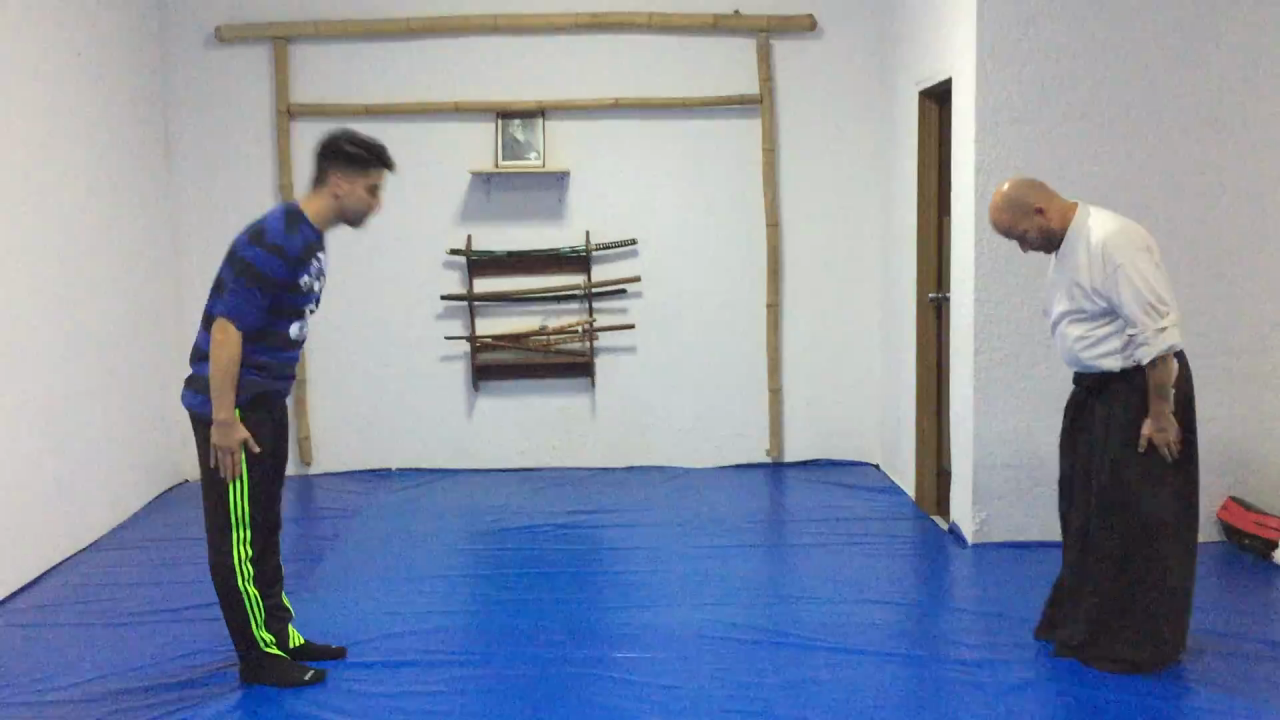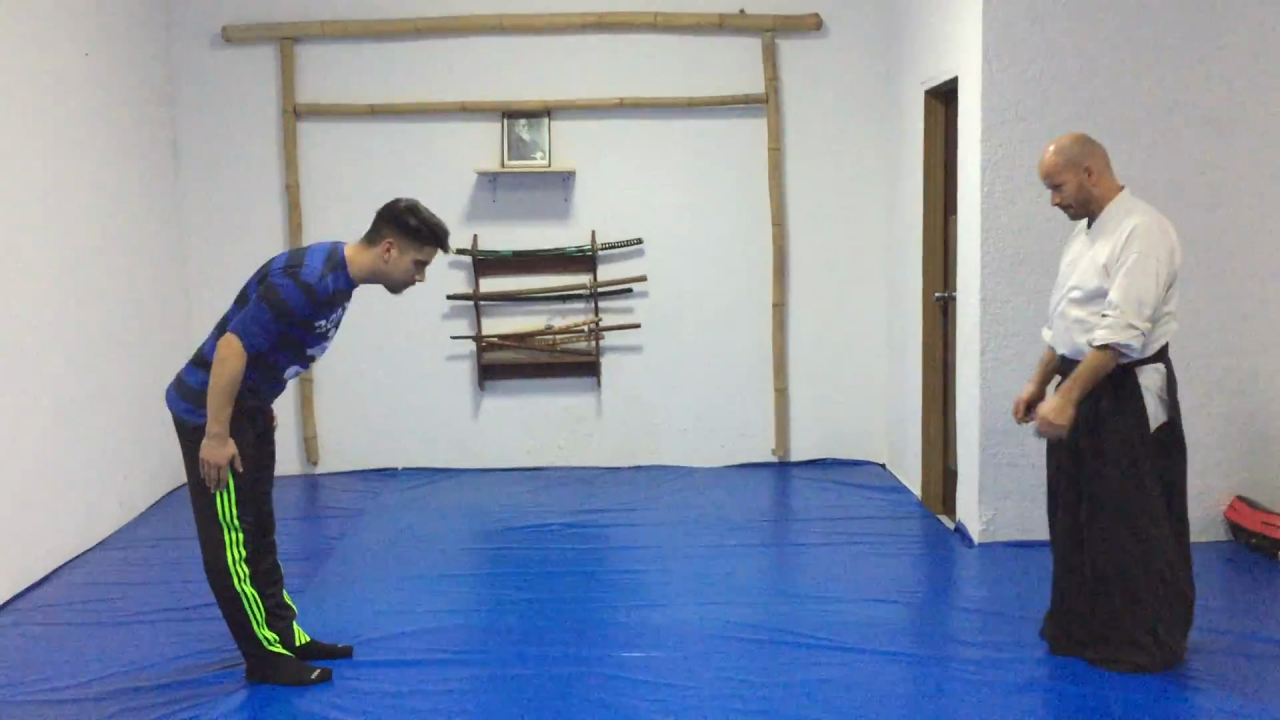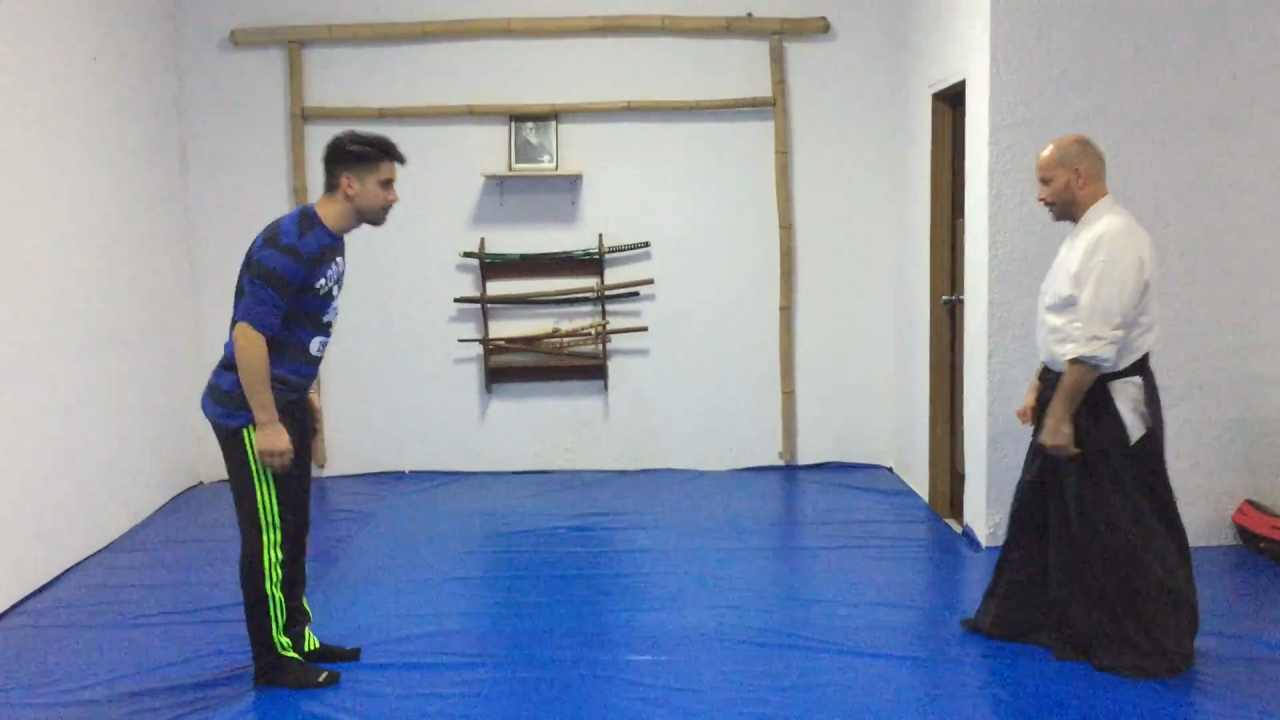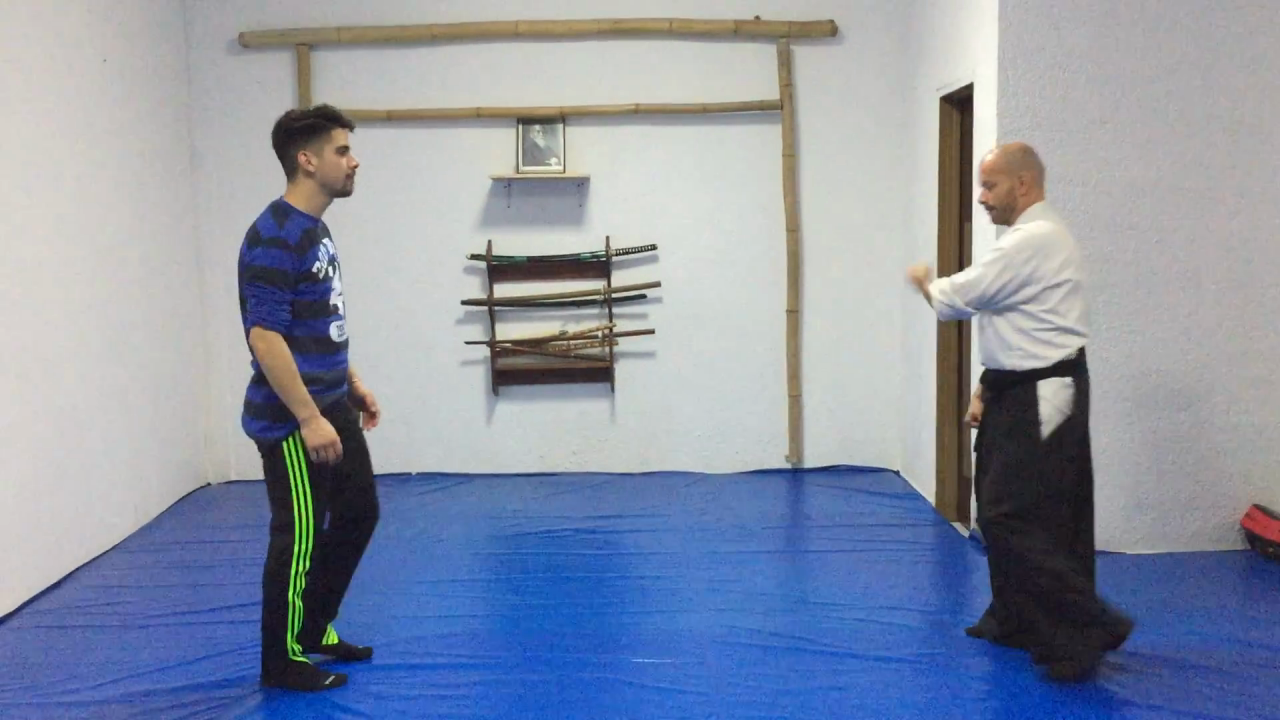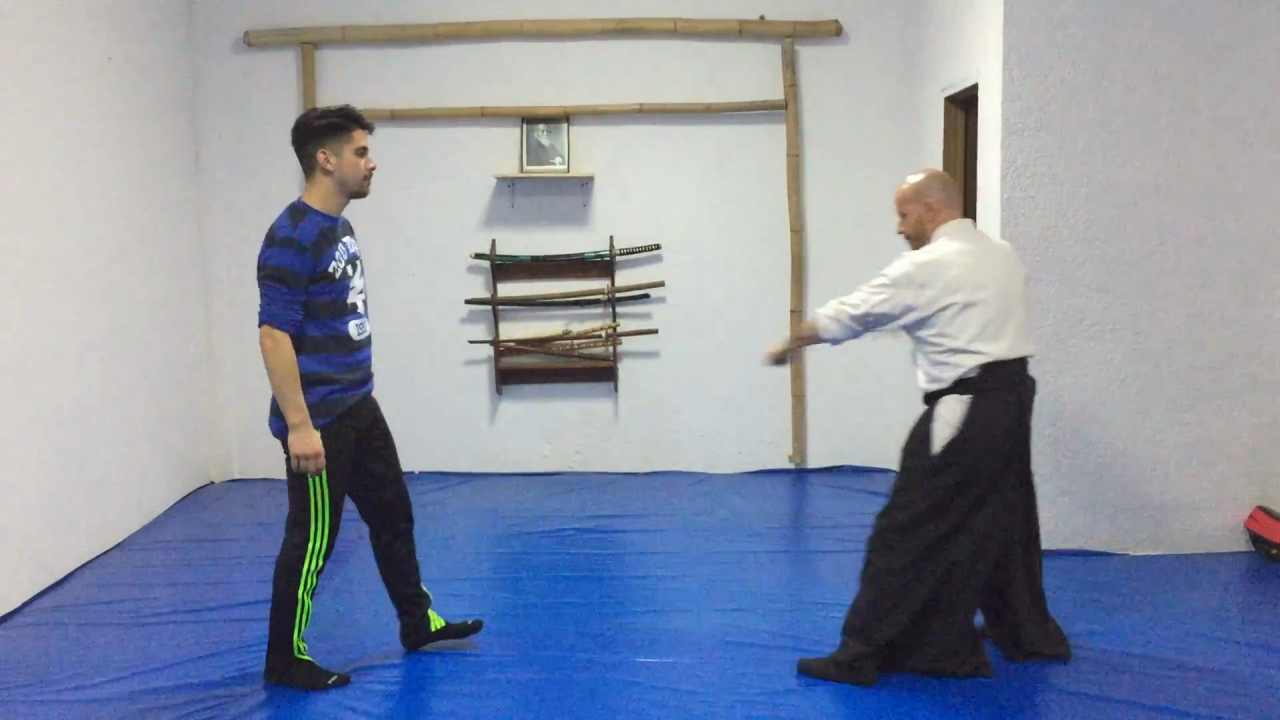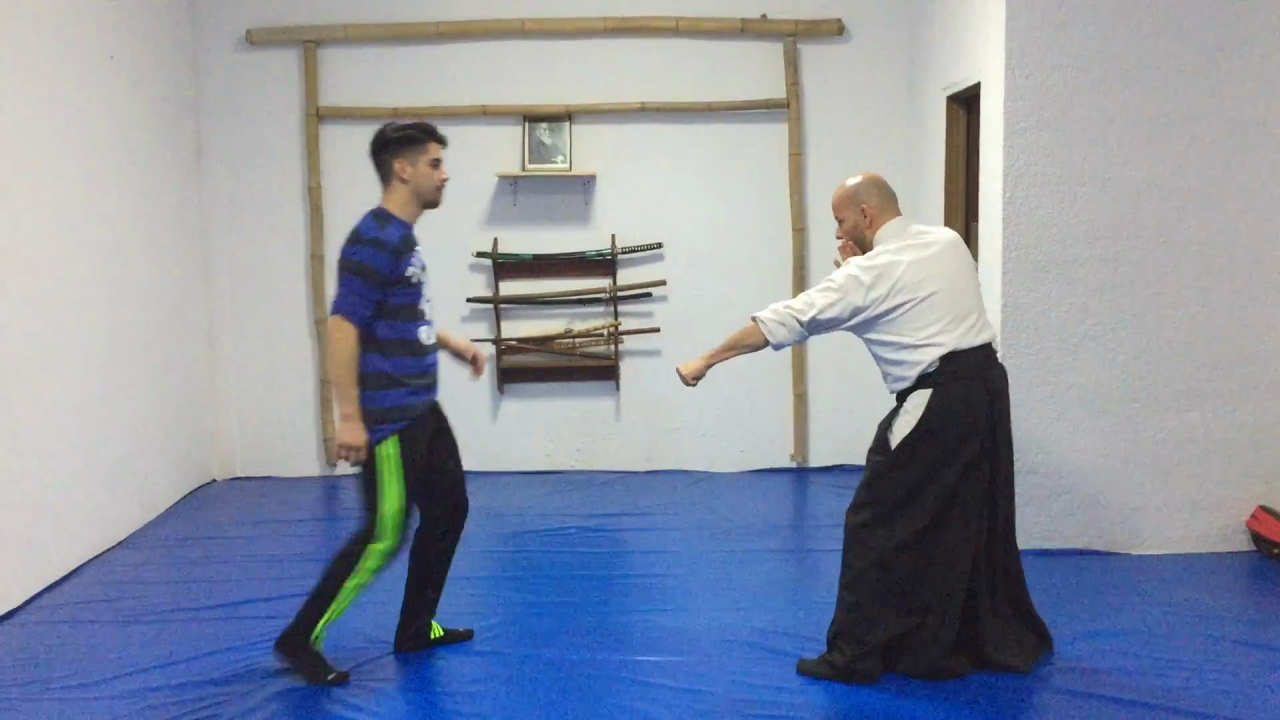
dt=0.4s
person 1, frame 1
left shoulder: (311, 237)
right shoulder: (274, 241)
right elbow: (226, 329)
right wrist: (223, 418)
left hip: (266, 399)
right hip: (233, 403)
left knee: (265, 524)
right knee: (237, 530)
left ankle: (282, 634)
right ankle: (260, 655)
person 1, frame 2
left shoulder: (339, 274)
right shoulder: (307, 280)
right elbow: (232, 346)
right wrist: (216, 435)
left hip: (249, 409)
right hip: (209, 410)
left knee: (257, 529)
right knee: (230, 536)
left ankle: (286, 634)
right ankle: (266, 655)
person 1, frame 3
left shoulder: (331, 241)
right shoulder: (289, 244)
right elbow: (249, 335)
left wrist: (304, 396)
right wrist: (267, 423)
left hip: (286, 402)
right hip: (249, 412)
left knee: (293, 527)
right knee: (269, 532)
left ankle: (296, 636)
right ankle: (275, 658)
person 1, frame 4
left shoulder: (316, 228)
right shoulder: (274, 237)
right elbow: (265, 337)
left wrist: (353, 384)
right wrist: (308, 418)
left hip: (330, 406)
right hip: (290, 420)
left knee: (359, 515)
right knee: (300, 538)
left ankle: (316, 632)
right ankle: (283, 660)
person 1, frame 5
left shoulder: (340, 228)
right shoulder: (292, 237)
right elbow: (274, 336)
right wrist: (298, 426)
left hip: (358, 407)
right hip: (319, 419)
left knee: (392, 514)
right knee: (312, 537)
left ankle: (418, 621)
right ankle: (286, 660)
person 1, frame 6
left shoulder: (404, 236)
right shoulder: (375, 239)
right elbow: (344, 327)
left wrist: (452, 344)
right wrist: (350, 416)
left hip: (421, 409)
right hip: (387, 418)
left knee: (448, 510)
right knee: (383, 535)
left ankle: (417, 628)
right ankle: (301, 639)
person 2, frame 1
left shoulder: (1113, 241)
right shoulder: (1066, 245)
left elbow: (1157, 333)
left wrist: (1160, 414)
left hip: (1137, 393)
right hip: (1096, 391)
left knee: (1136, 519)
right knee: (1086, 510)
left ankle: (1136, 641)
right ankle: (1082, 623)
person 2, frame 2
left shoulder: (1142, 230)
right shoulder: (1088, 231)
left elbow: (1122, 333)
left wrist: (1067, 398)
right wrist: (1039, 384)
left hip: (1126, 394)
right hip: (1084, 387)
left knee: (1132, 521)
right knee: (1077, 512)
left ankle: (1145, 640)
right ankle: (1083, 622)
person 2, frame 3
left shoulder: (1114, 238)
right shoulder: (1085, 234)
left elbow: (1095, 344)
left wrist: (1062, 415)
right wrist: (1039, 389)
left hip: (1107, 403)
right hip: (1071, 395)
left knee: (1127, 530)
right knee: (1040, 508)
left ankle: (1153, 646)
right ankle: (1023, 615)
person 2, frame 4
left shoulder: (1032, 242)
right shoulder: (1033, 239)
left elbow: (957, 298)
left wrist: (926, 282)
right wrist: (985, 391)
left hip: (1041, 400)
right hip: (1021, 394)
left knee: (1010, 515)
right knee: (1008, 511)
left ankle: (1084, 631)
right ankle: (1021, 621)
person 2, frame 5
left shoulder: (925, 266)
right shoulder: (1003, 254)
left elbow: (842, 318)
left wrist: (789, 343)
left hip: (965, 413)
right hip: (1008, 401)
left knee: (906, 532)
right knee: (997, 524)
left ankle: (861, 656)
right ankle: (1027, 633)
person 2, frame 6
left shoulder: (869, 272)
right shoulder: (949, 243)
left elbow: (785, 320)
left wrist: (706, 360)
left hip: (939, 403)
right hip: (985, 389)
left knee: (878, 526)
right knee: (979, 521)
left ankle: (855, 655)
right ankle: (1004, 640)
